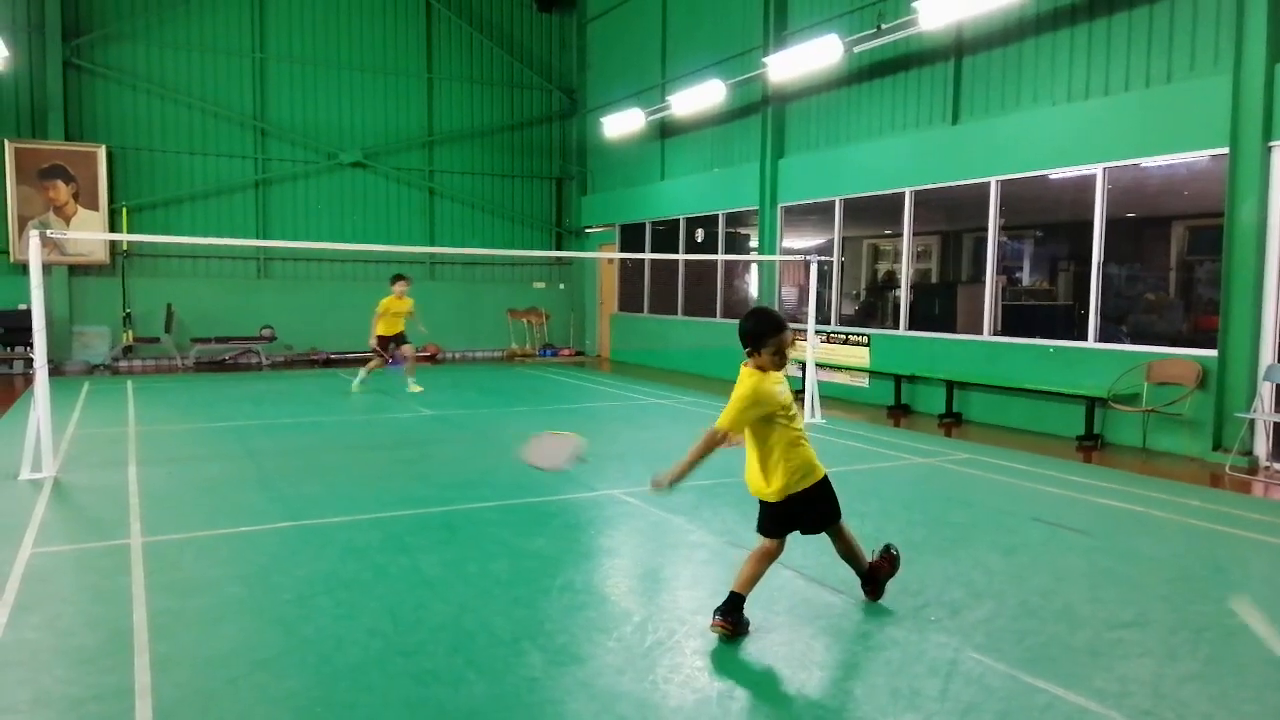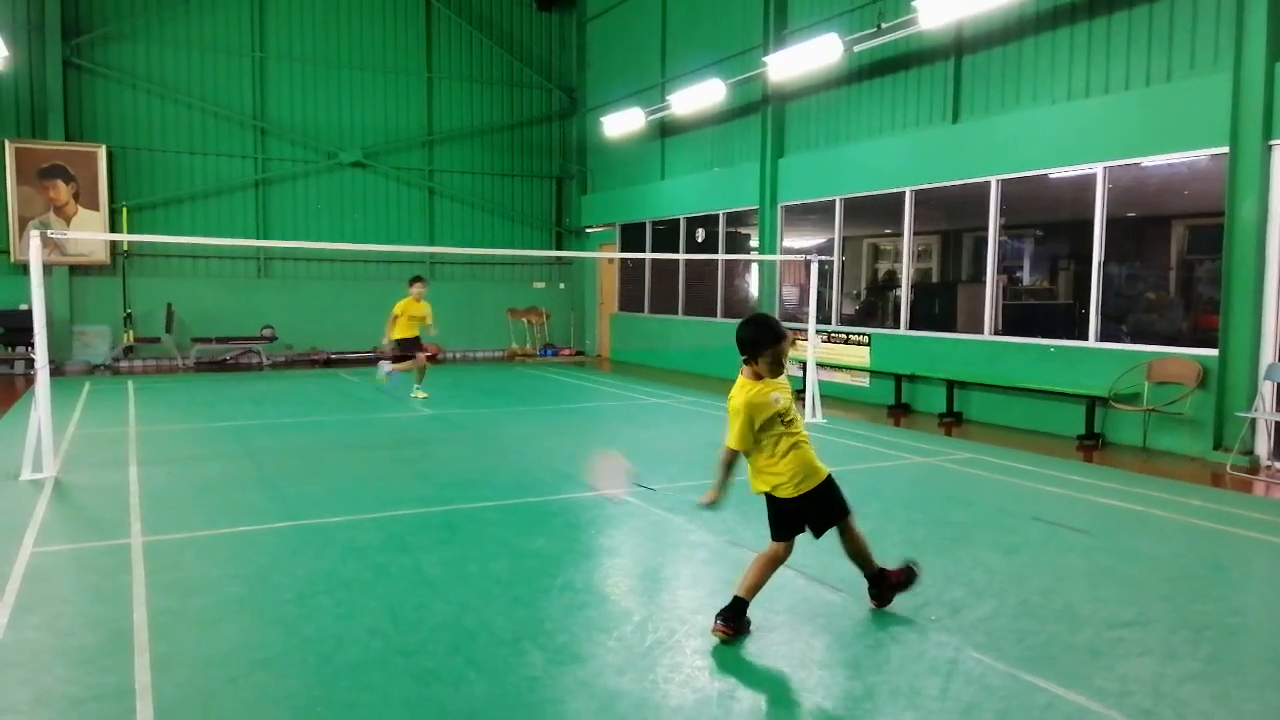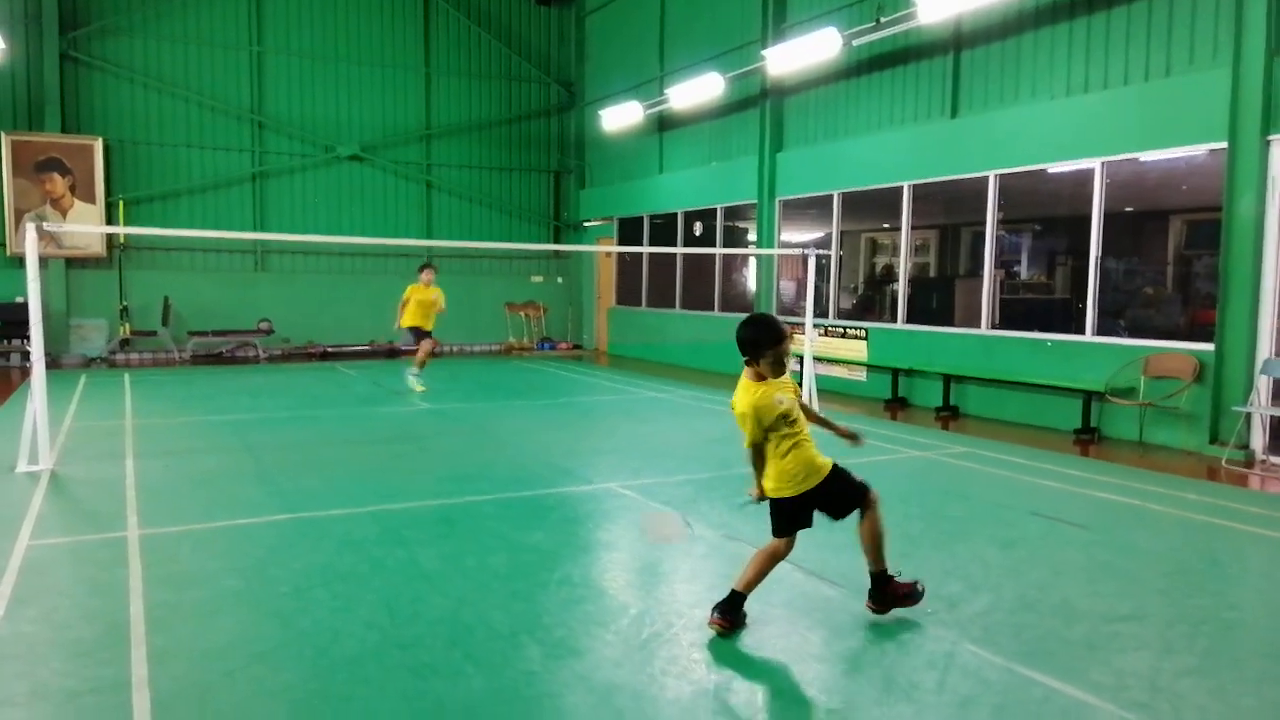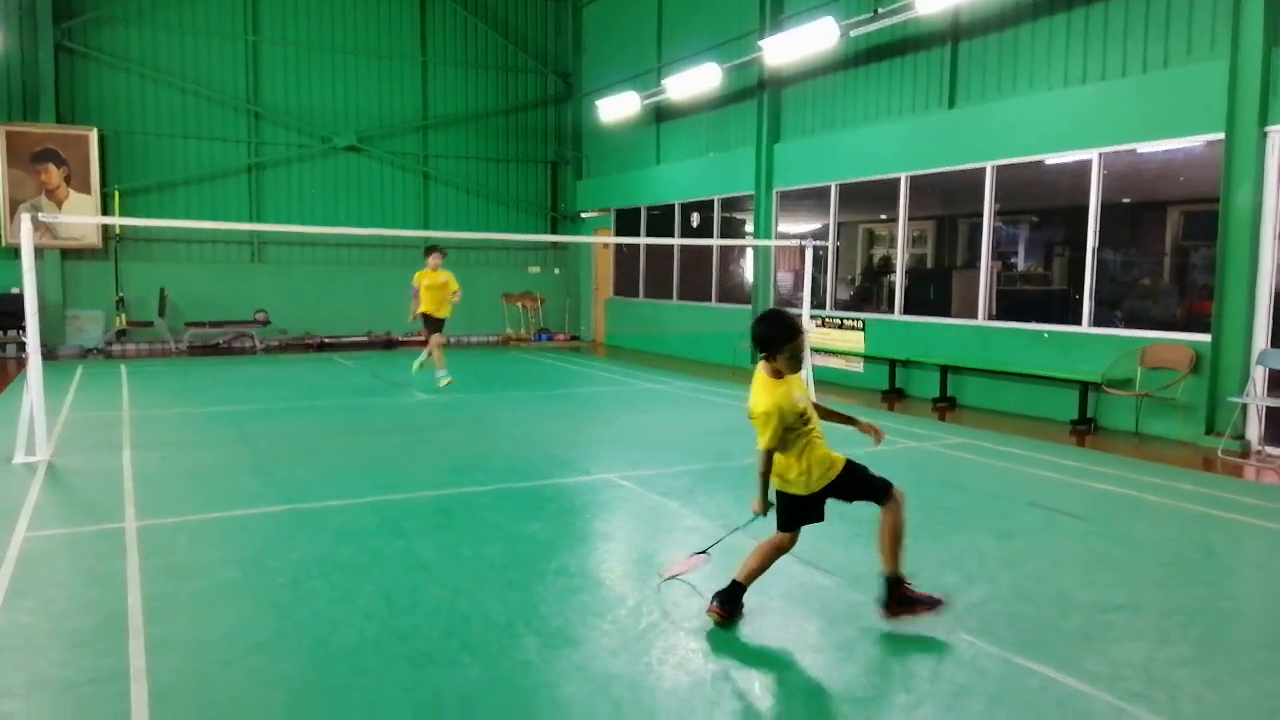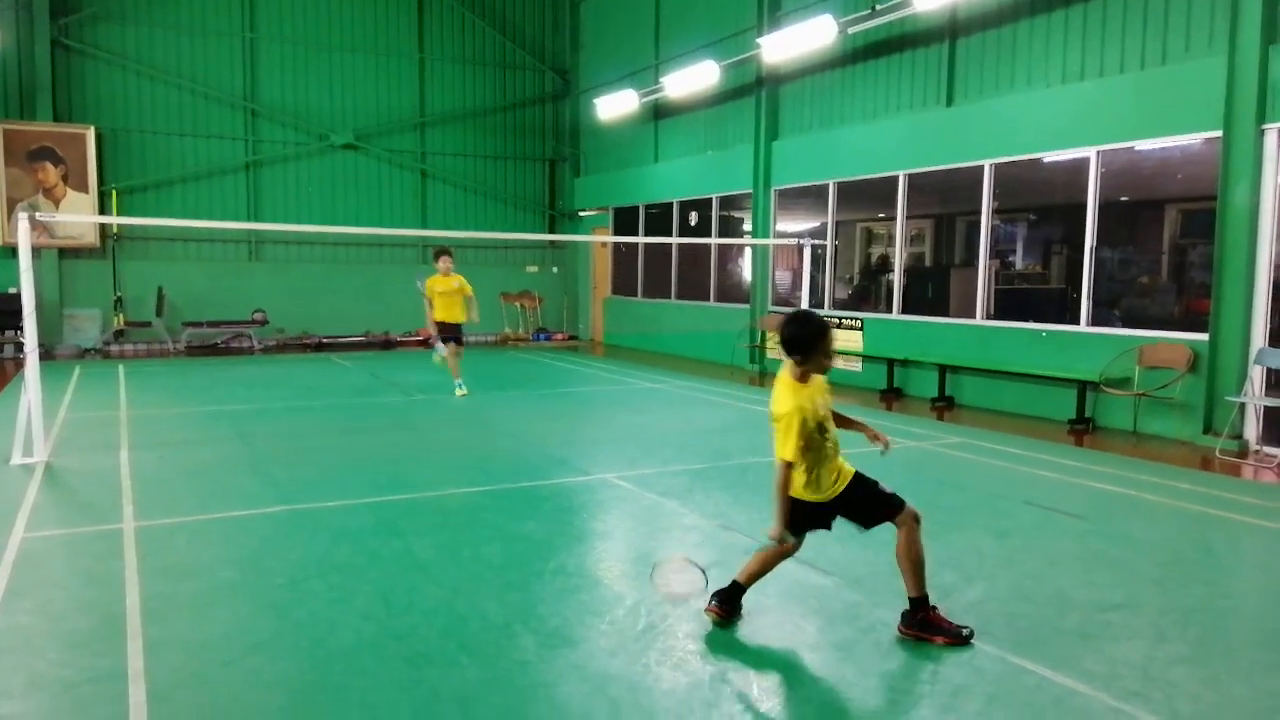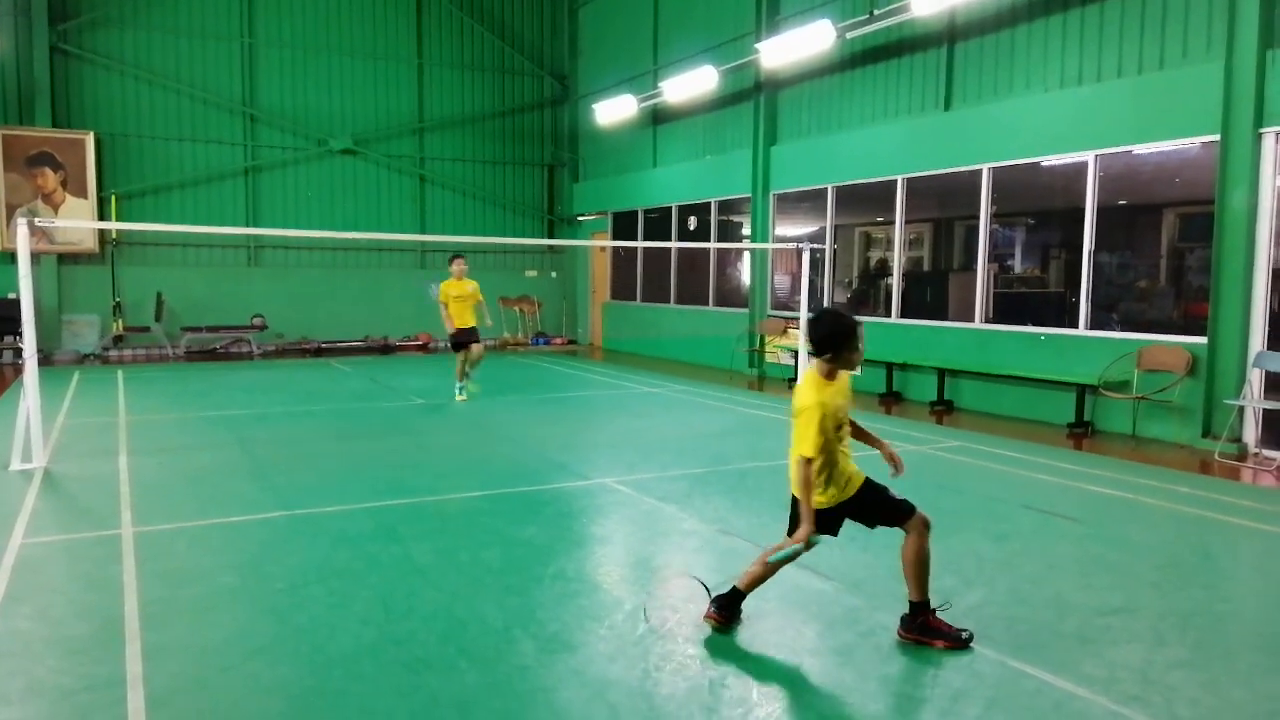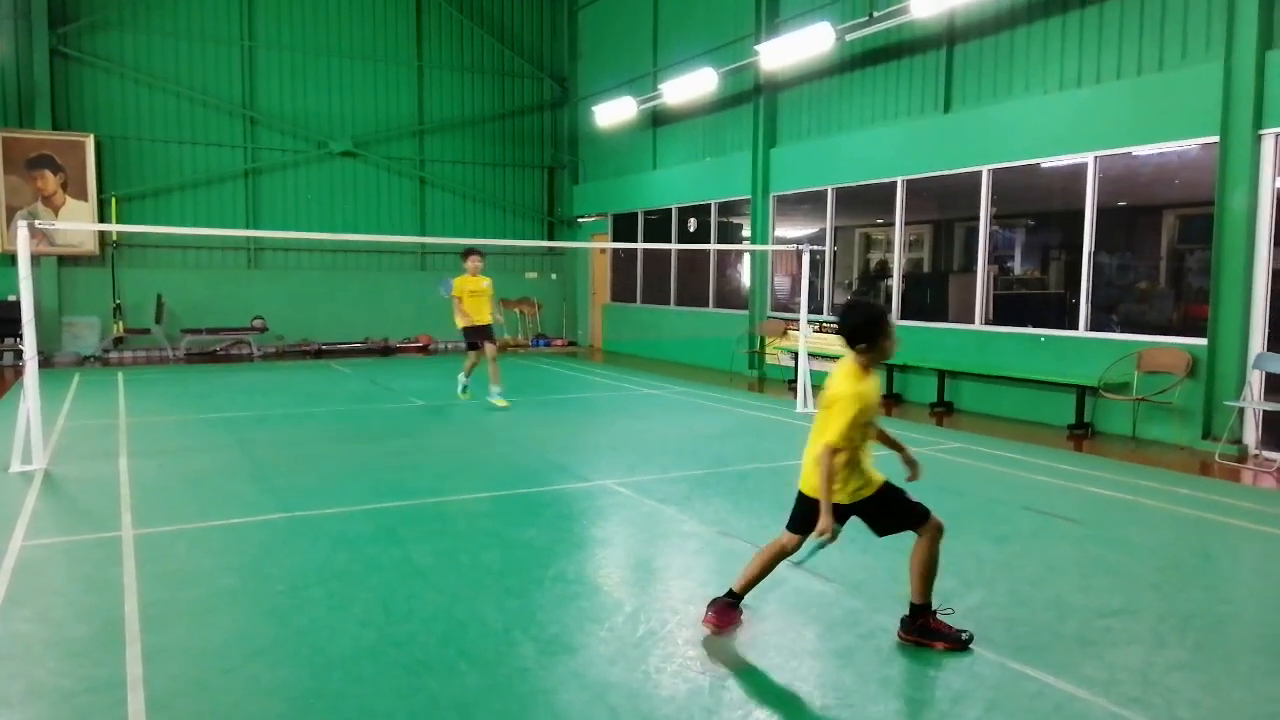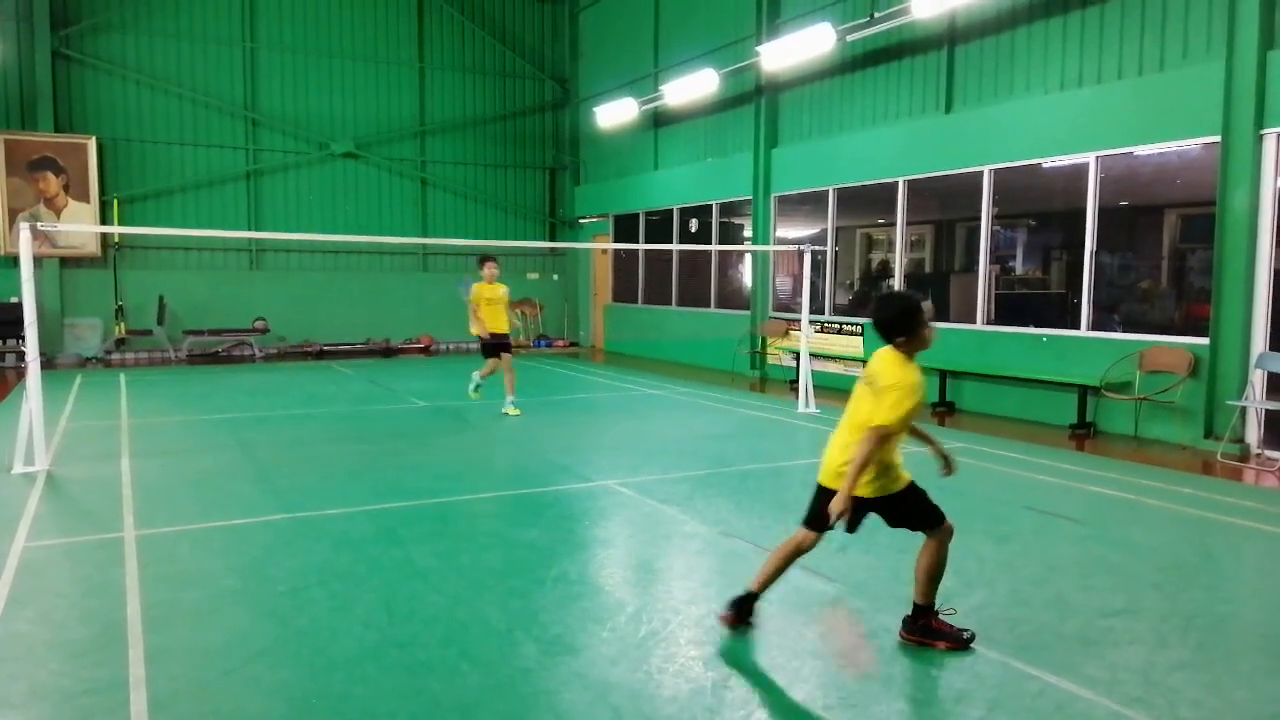
dt=0.1s
person 1, frame 1
left shoulder: (769, 373)
right shoulder: (754, 388)
right elbow: (718, 435)
right wrist: (679, 471)
left hip: (770, 479)
right hip: (799, 474)
left knee: (771, 544)
right knee: (834, 526)
left ankle: (729, 612)
right ankle: (871, 576)
person 1, frame 2
left shoulder: (772, 376)
right shoulder: (744, 401)
right elbow: (733, 451)
right wrist: (718, 489)
left hip: (796, 476)
right hip: (794, 480)
left knee: (784, 545)
right knee: (841, 524)
left ankle: (747, 612)
right ankle: (871, 584)
person 1, frame 3
left shoulder: (776, 376)
right shoulder: (749, 403)
right elbow: (755, 448)
left wrist: (835, 428)
right wrist: (760, 484)
left hip: (814, 467)
right hip: (792, 480)
left knee: (790, 539)
right knee: (858, 506)
right ankle: (882, 589)
person 1, frame 4
left shoulder: (788, 373)
right shoulder: (768, 403)
right elbow: (767, 453)
left wrist: (856, 422)
right wrist: (761, 495)
left hip: (816, 468)
right hip: (807, 476)
left knee: (785, 537)
right knee: (892, 500)
right ankle: (895, 594)
person 1, frame 5
left shoulder: (809, 376)
right shoulder: (792, 407)
right elbow: (786, 464)
left wrist: (865, 429)
right wrist: (781, 520)
left hip: (834, 472)
right hip: (817, 484)
left knee: (790, 542)
right knee: (907, 519)
left ankle: (726, 598)
right ankle: (918, 615)
person 1, frame 6
left shoulder: (833, 374)
right shoulder: (814, 402)
right elbow: (804, 462)
left wrist: (880, 445)
right wrist: (808, 520)
left hip: (835, 480)
right hip: (825, 487)
left knee: (794, 544)
right knee: (917, 525)
left ankle: (728, 602)
right ankle: (918, 619)
person 1, frame 7
left shoulder: (856, 371)
right shoulder: (853, 391)
right elbow: (829, 453)
left wrist: (900, 449)
right wrist: (827, 513)
left hip: (831, 479)
right hip: (849, 483)
left knee: (790, 542)
right knee: (930, 528)
left ankle: (726, 604)
right ankle: (919, 620)
person 1, frame 8
left shoulder: (882, 360)
right shoulder: (907, 381)
right elbow: (871, 440)
left wrist: (933, 445)
right wrist: (846, 495)
left hip: (836, 468)
right hip: (873, 476)
left knee: (807, 536)
right knee: (940, 532)
left ankle: (744, 603)
right ankle: (921, 623)
